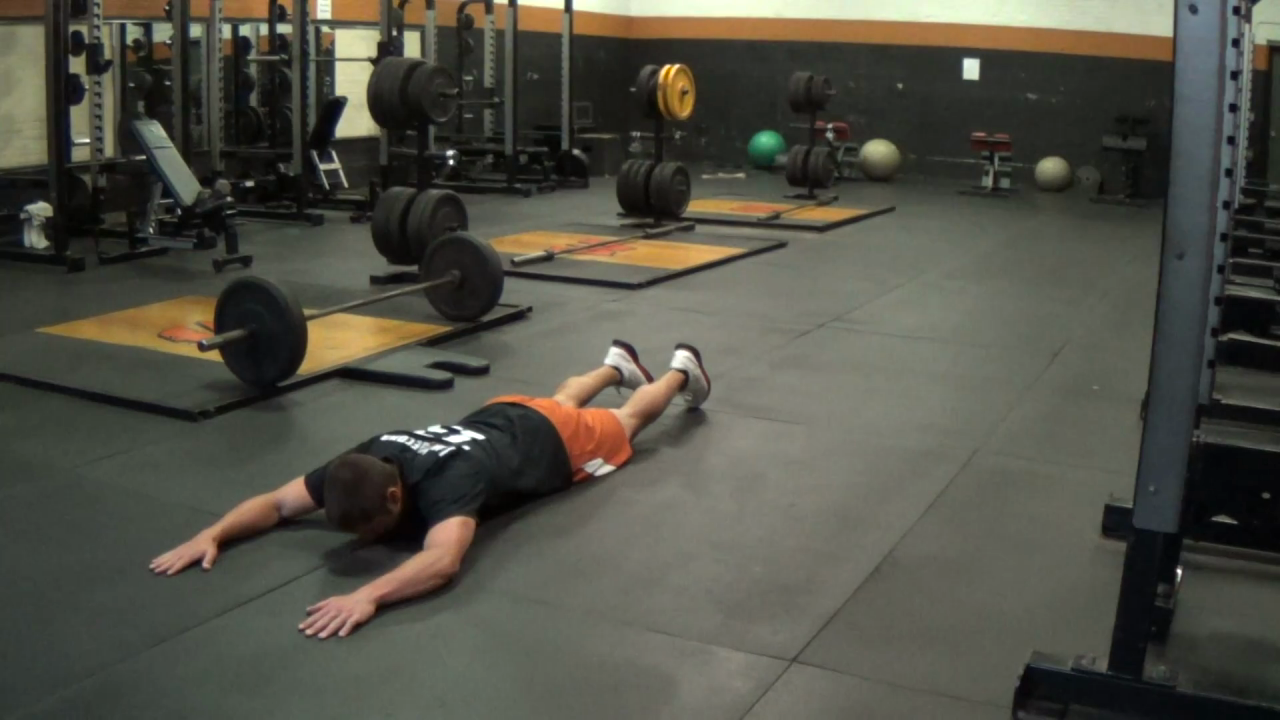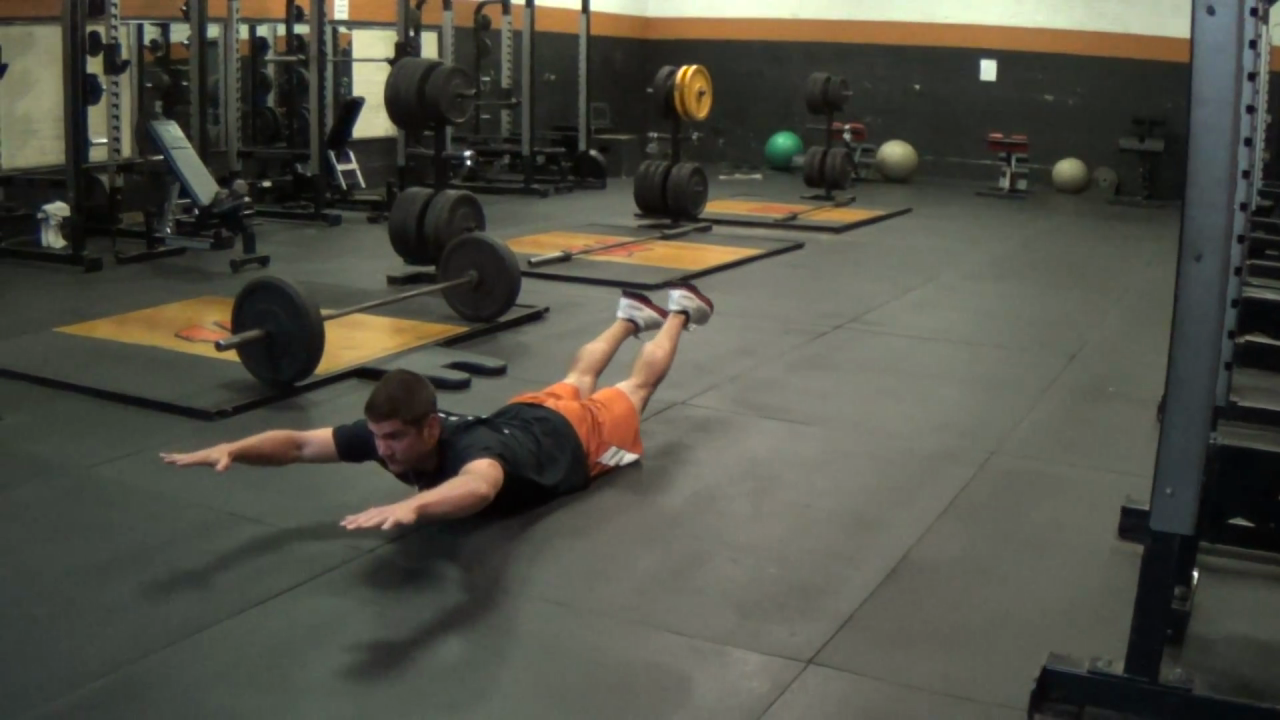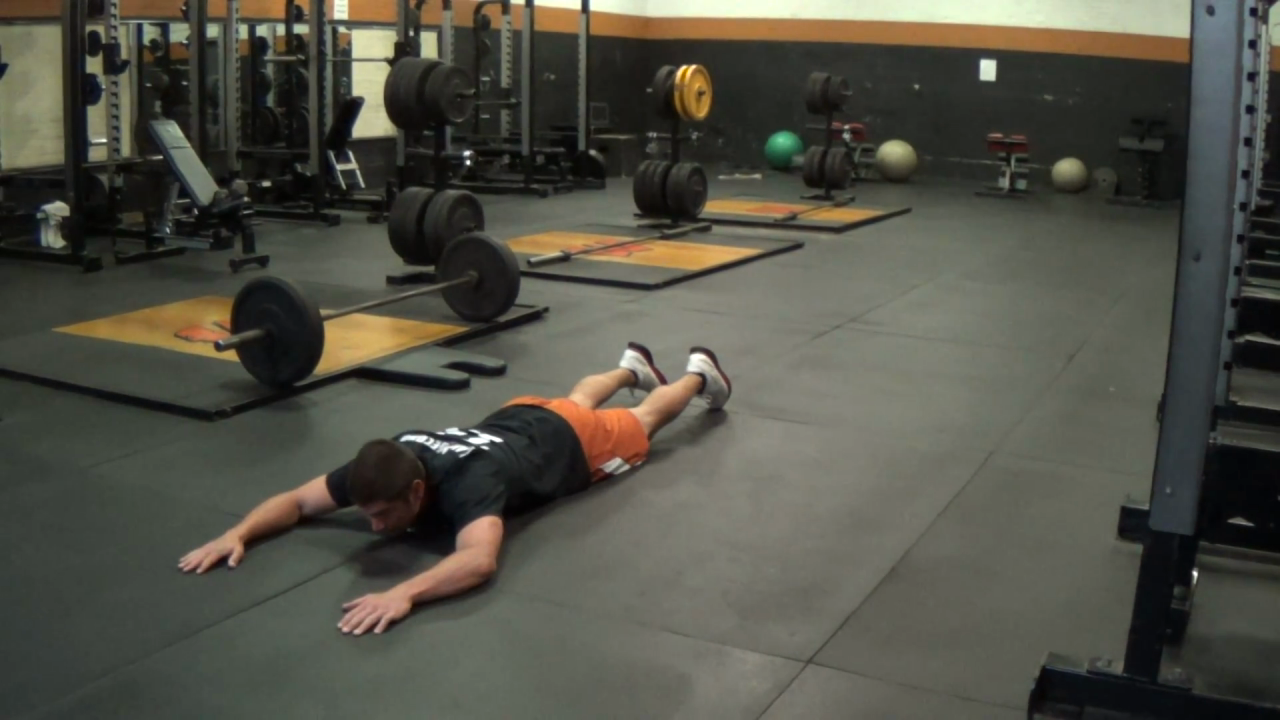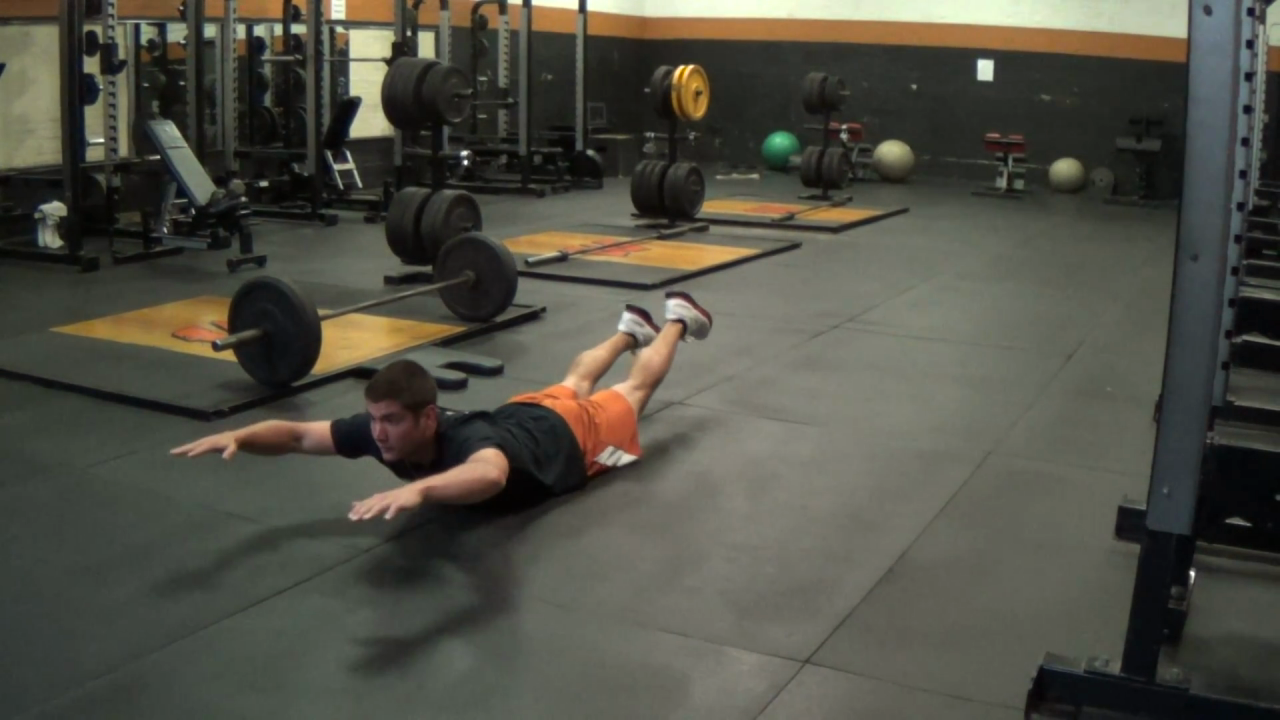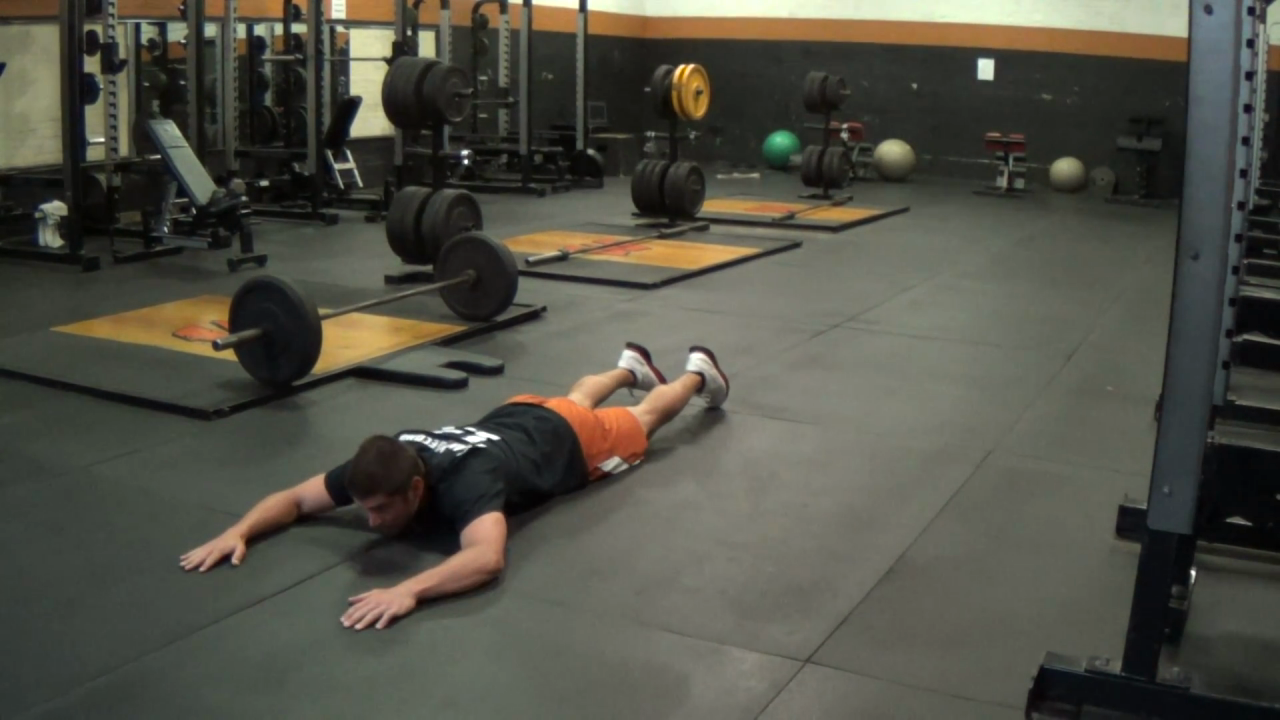
dt=1s
person 1, frame 1
left shoulder: (446, 483)
right shoulder: (369, 460)
left elbow: (443, 561)
right elbow: (277, 502)
left wrist: (367, 595)
right wrist: (211, 534)
left hip: (552, 443)
right hip: (498, 419)
left knee: (624, 421)
right knee: (562, 397)
left ankle: (682, 371)
right ankle: (619, 364)
person 1, frame 2
left shoulder: (468, 450)
right shoulder: (385, 431)
left elbow: (481, 490)
right elbow: (300, 443)
left wrist: (410, 505)
right wrist: (230, 448)
left hip: (574, 438)
right hip: (521, 417)
left knee: (635, 389)
right knee: (579, 377)
left ankle: (680, 311)
right ankle: (632, 315)
person 1, frame 3
left shoulder: (466, 484)
right shoulder: (385, 463)
left elbow: (480, 561)
right elbow: (297, 499)
left wrist: (403, 593)
right wrist: (238, 533)
left hip: (569, 444)
right hip: (514, 420)
left knee: (641, 421)
right knee: (579, 399)
left ankle: (700, 373)
right ankle: (634, 367)
person 1, frame 4
left shoulder: (464, 441)
right shoulder: (380, 429)
left elbow: (492, 475)
right elbow: (296, 434)
left wrist: (418, 489)
right wrist: (236, 435)
left hip: (570, 439)
right hip: (518, 417)
left knee: (631, 395)
right knee: (575, 383)
left ankle: (677, 319)
right ankle: (632, 331)
person 1, frame 5
left shoulder: (465, 483)
right shoulder: (381, 466)
left elbow: (489, 558)
right elbow: (295, 498)
left wrist: (409, 590)
right wrist: (239, 531)
left hip: (567, 441)
right hip: (514, 418)
left knee: (640, 419)
right knee: (576, 397)
left ankle: (697, 372)
right ankle: (632, 366)
